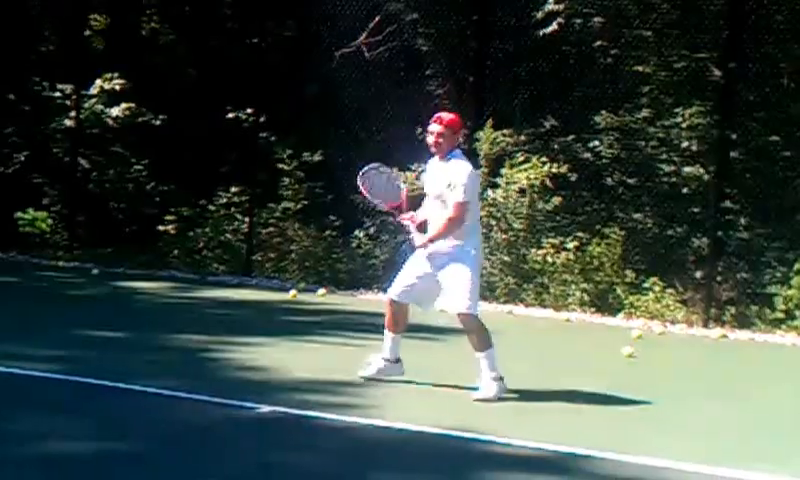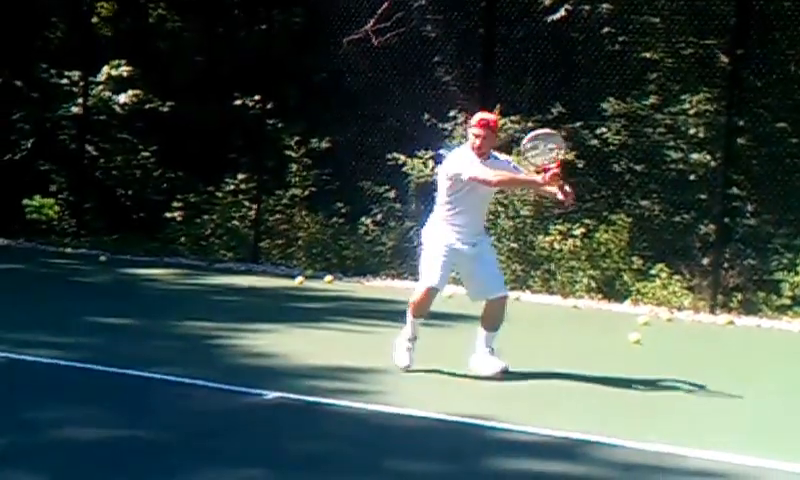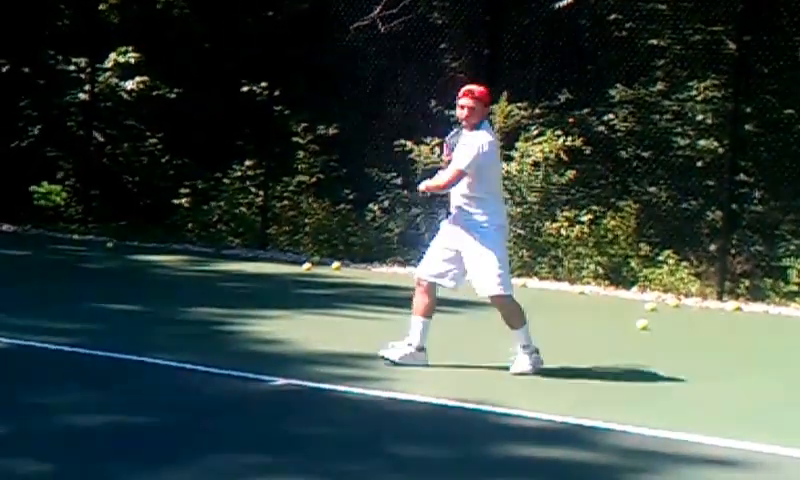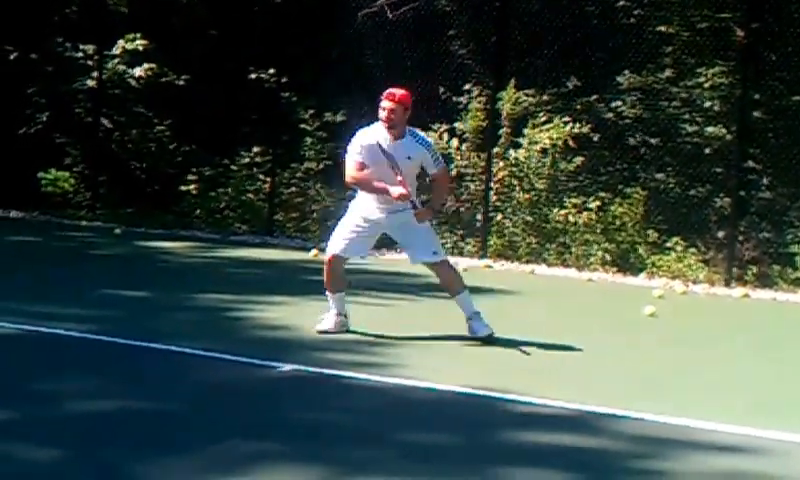
dt=1s
person 1, frame 1
left shoulder: (462, 170)
right shoulder: (433, 166)
left elbow: (455, 216)
left wrist: (425, 241)
right wrist: (418, 215)
left hip: (461, 252)
right hip: (432, 251)
left knee: (464, 311)
right knee: (396, 298)
left ankle: (492, 377)
right ankle: (389, 359)
person 1, frame 2
left shoulder: (498, 161)
right shoulder: (457, 159)
left elbow: (524, 178)
right elbow: (493, 179)
left wrist: (556, 188)
right wrist: (537, 180)
left hip: (475, 240)
right hip: (442, 237)
left knee: (498, 297)
right knee: (429, 287)
left ankle: (482, 352)
right ankle: (407, 339)
person 1, frame 3
left shoulder: (479, 141)
right shoulder: (469, 135)
left elbow: (449, 179)
left wrist: (427, 185)
right wrist: (449, 161)
left hip: (484, 228)
right hip: (458, 226)
left knee: (497, 293)
right knee: (425, 281)
left ankle: (528, 350)
right ankle: (415, 346)
person 1, frame 4
left shoulder: (421, 144)
right shoulder: (364, 137)
left elbow: (442, 179)
right elbow: (352, 176)
left wrist: (431, 207)
right wrist: (389, 189)
left hip: (404, 213)
right hip: (366, 209)
left knee: (440, 262)
right knee: (333, 257)
left ankle: (472, 316)
right ankle: (337, 314)
